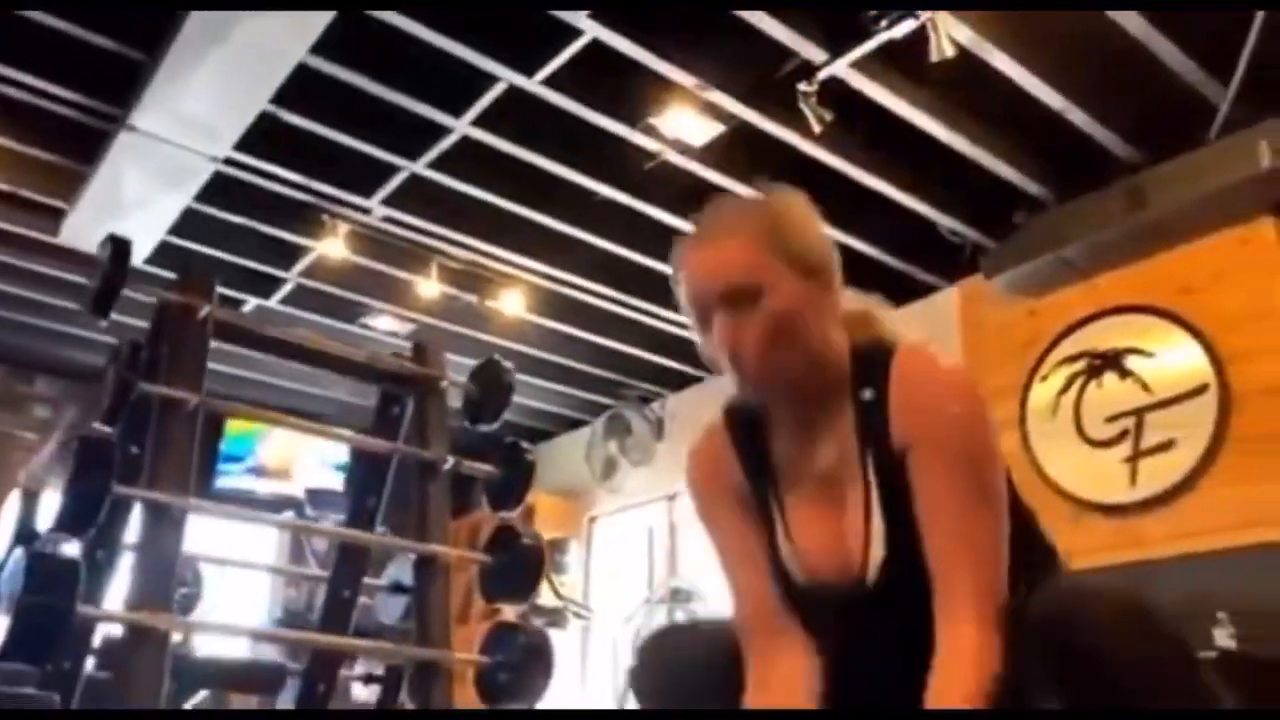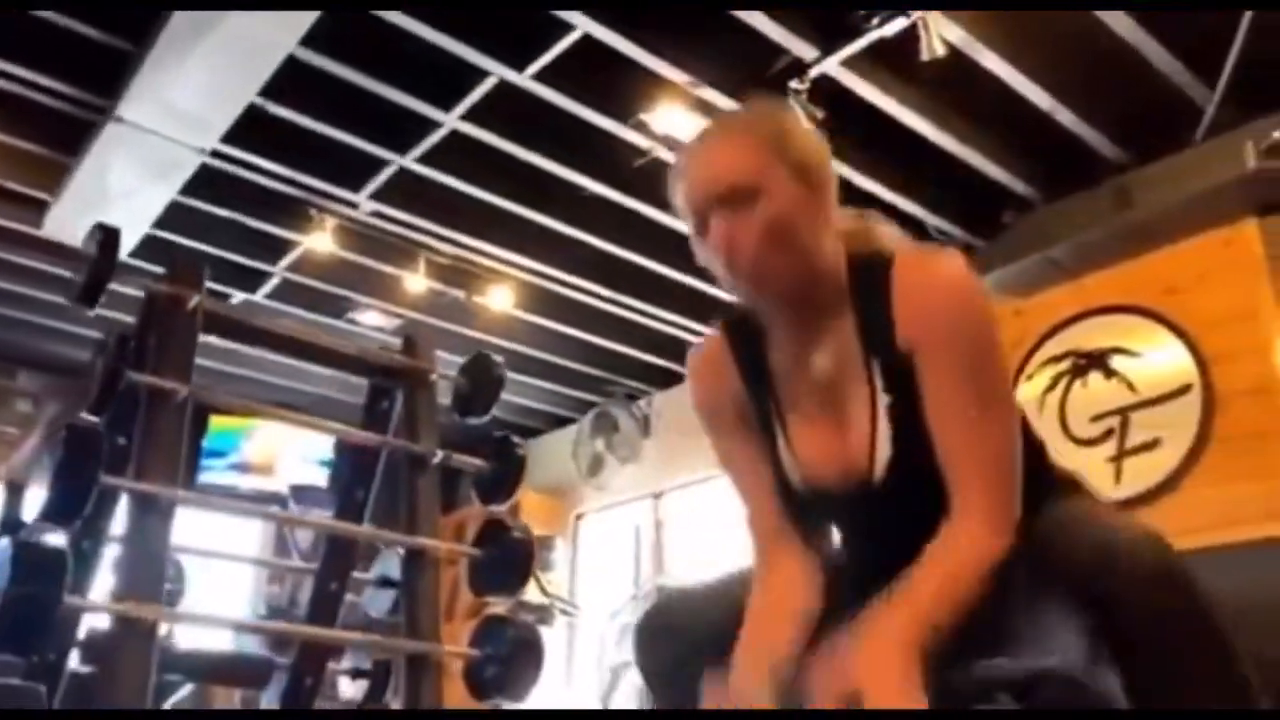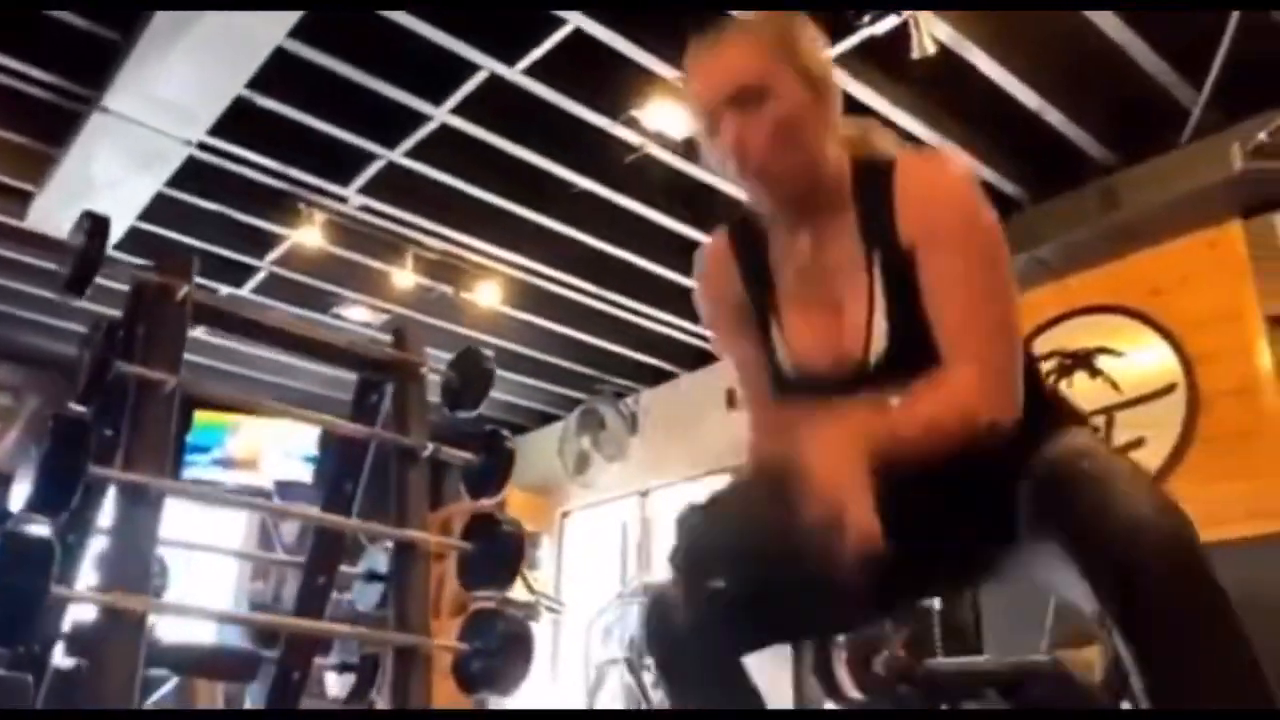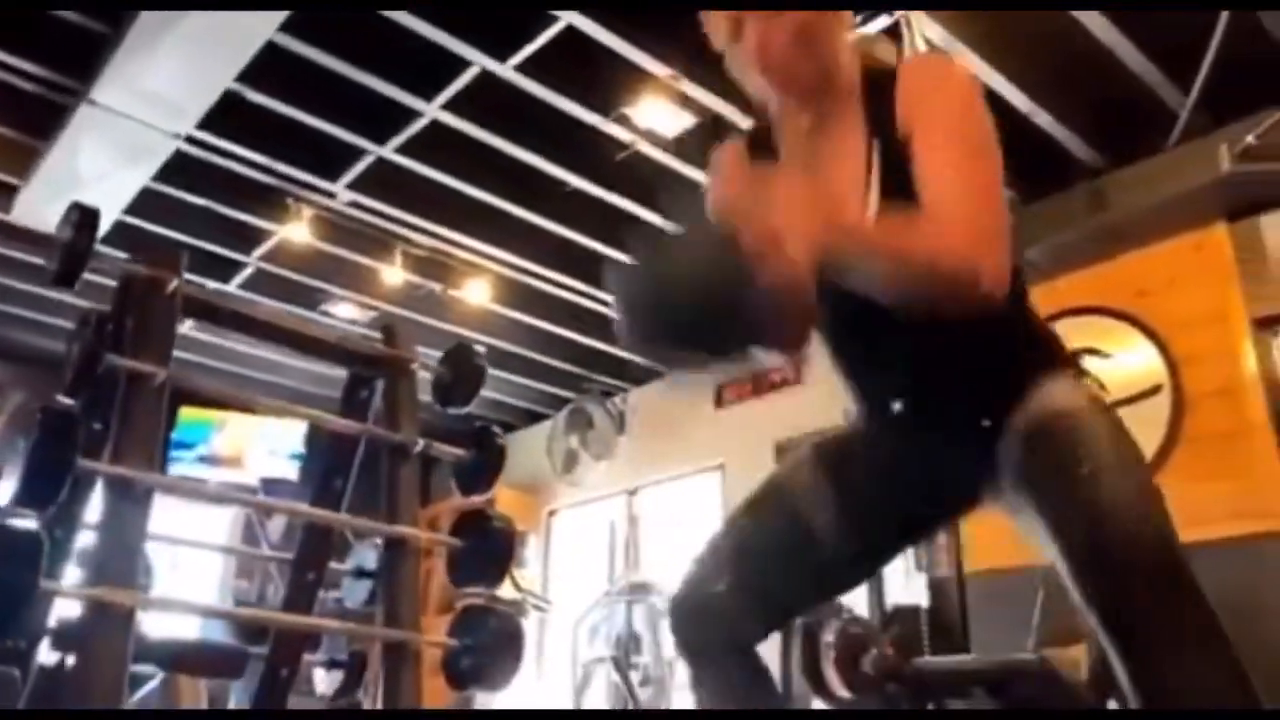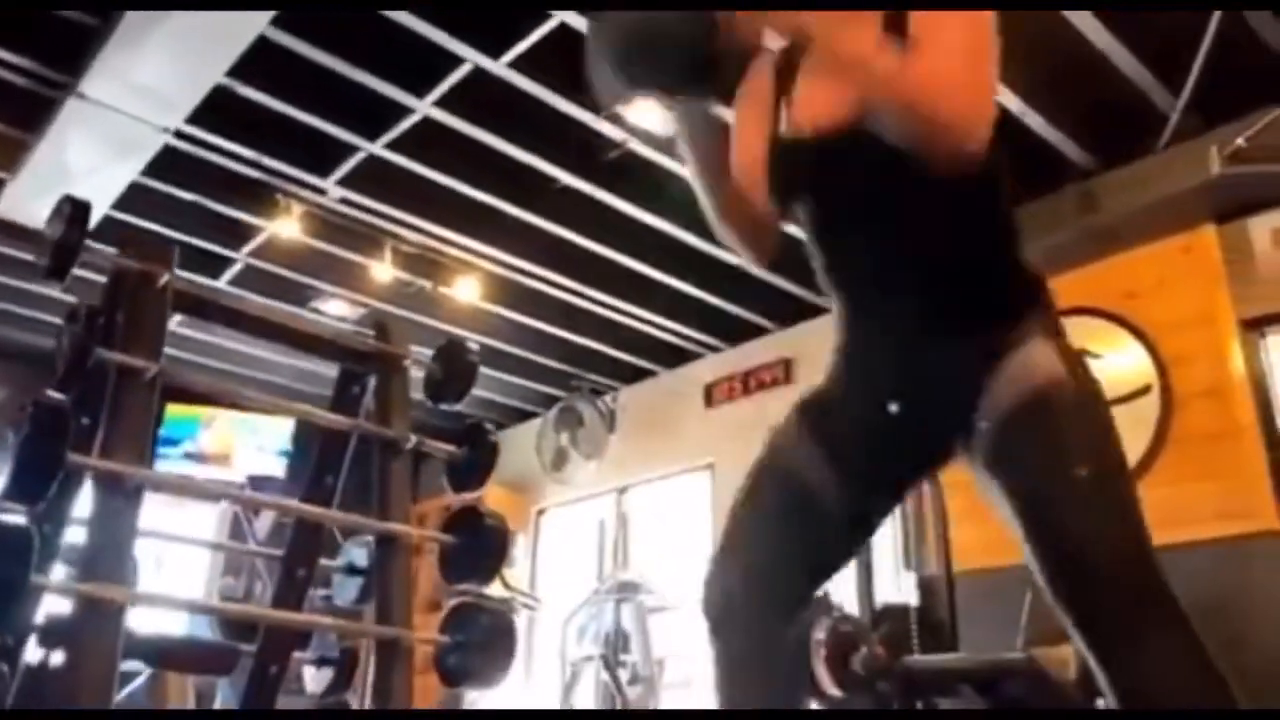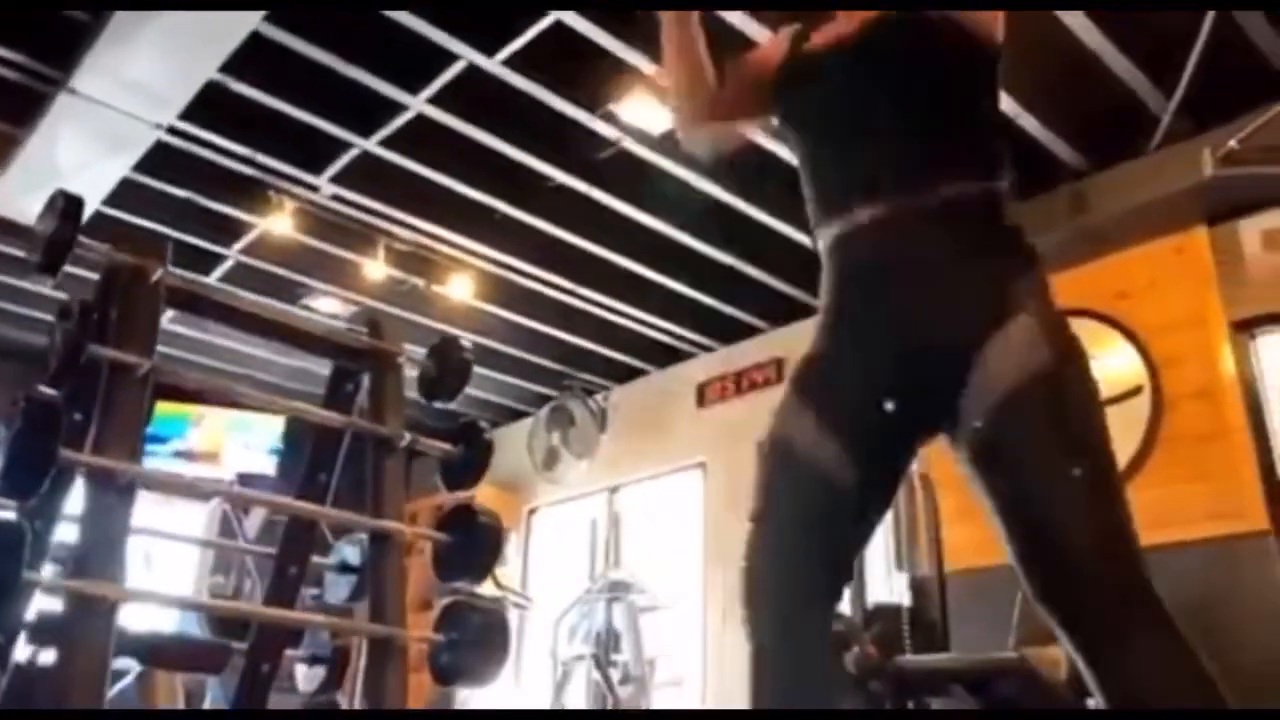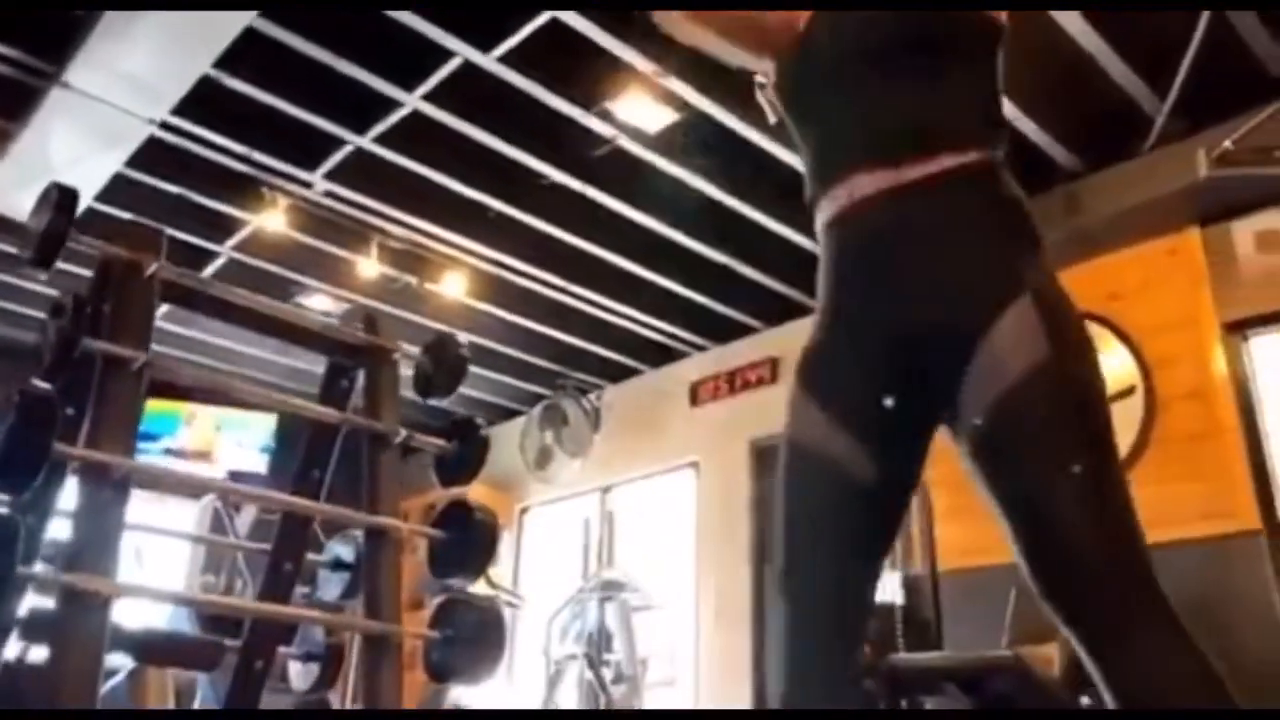
dt=0.1s
person 1, frame 1
left shoulder: (922, 394)
right shoulder: (718, 463)
left elbow: (972, 624)
right elbow: (776, 646)
right hip: (874, 694)
left knee: (1110, 634)
person 1, frame 2
left shoulder: (928, 292)
right shoulder: (719, 369)
left elbow: (985, 524)
right elbow: (784, 562)
left wrist: (887, 643)
right wrist: (748, 685)
left hip: (1017, 569)
right hip: (884, 594)
left knee: (1140, 587)
right knee: (670, 637)
person 1, frame 3
left shoulder: (927, 189)
right shoulder: (725, 267)
left elbow: (989, 390)
right elbow: (777, 432)
left wrist: (849, 434)
left hip: (1013, 469)
right hip: (889, 518)
left knee: (1152, 555)
right knee: (681, 619)
person 1, frame 4
left shoulder: (928, 91)
right shoulder: (744, 172)
left elbow: (978, 267)
right elbow: (784, 343)
left wrist: (824, 235)
left hip: (1012, 399)
right hip: (892, 442)
left knee: (1137, 572)
right knee: (707, 613)
person 1, frame 5
left shoulder: (927, 22)
right shoulder: (769, 81)
left elbow: (955, 123)
right elbow: (747, 234)
left wrist: (809, 25)
right wrist: (689, 112)
left hip: (993, 337)
right hip: (872, 373)
left knee: (1106, 574)
right knee: (740, 600)
person 1, frame 6
left shoulder: (957, 21)
right shoulder: (796, 44)
left elbow: (962, 26)
right elbow: (703, 131)
right wrist: (679, 25)
left hip: (976, 294)
right hip: (857, 327)
left knee: (1097, 592)
right knee: (781, 606)
person 1, frame 7
right shoulder: (802, 30)
right elbow: (687, 23)
left hip: (977, 276)
right hip: (855, 309)
left knee: (1101, 589)
right knee: (807, 614)
